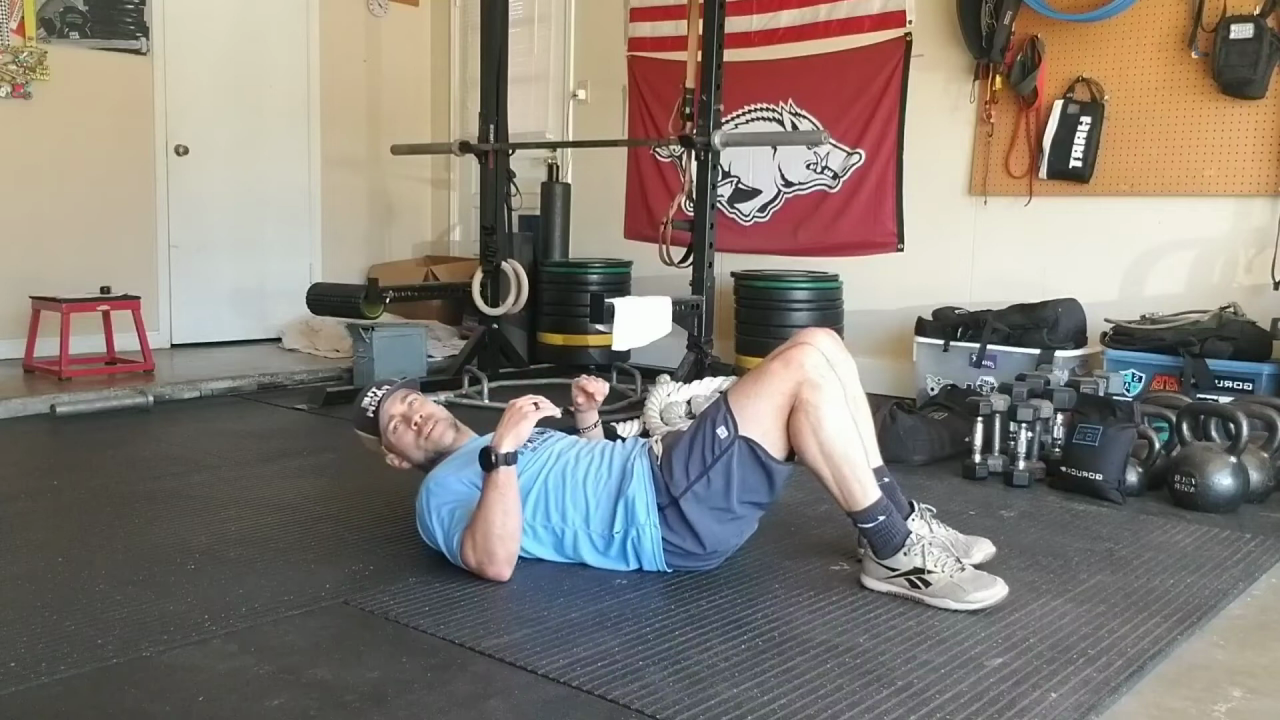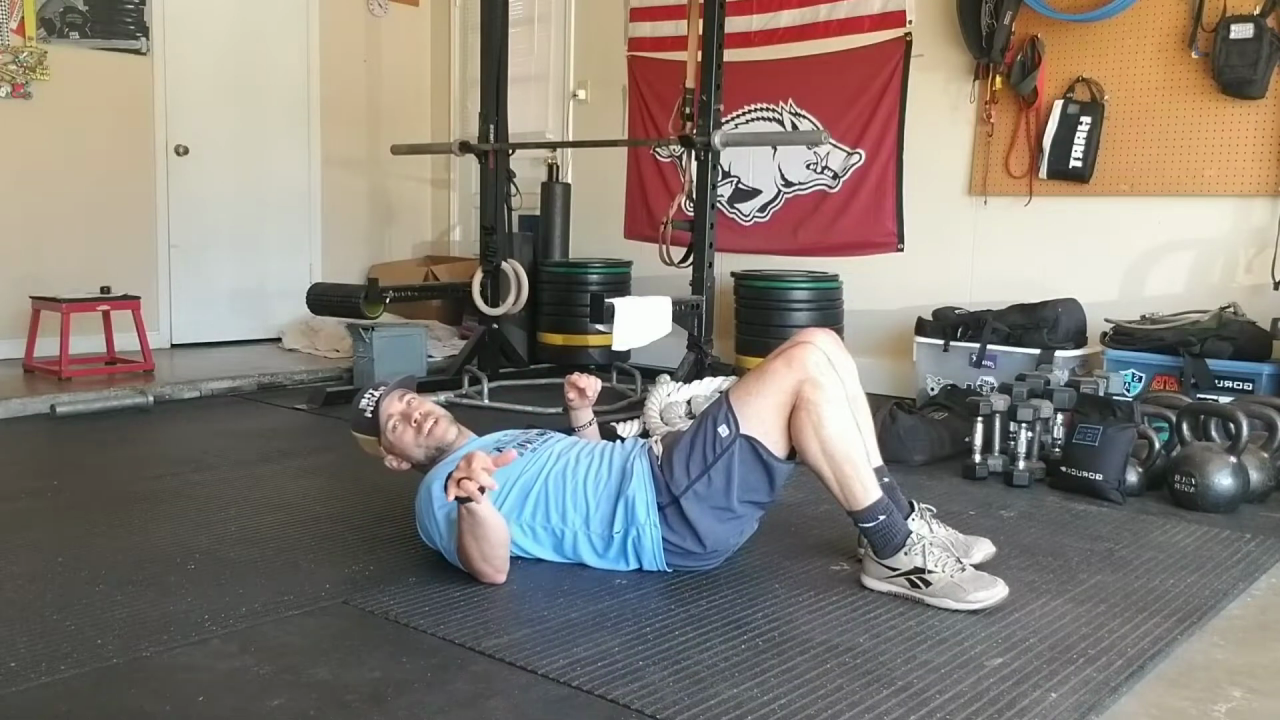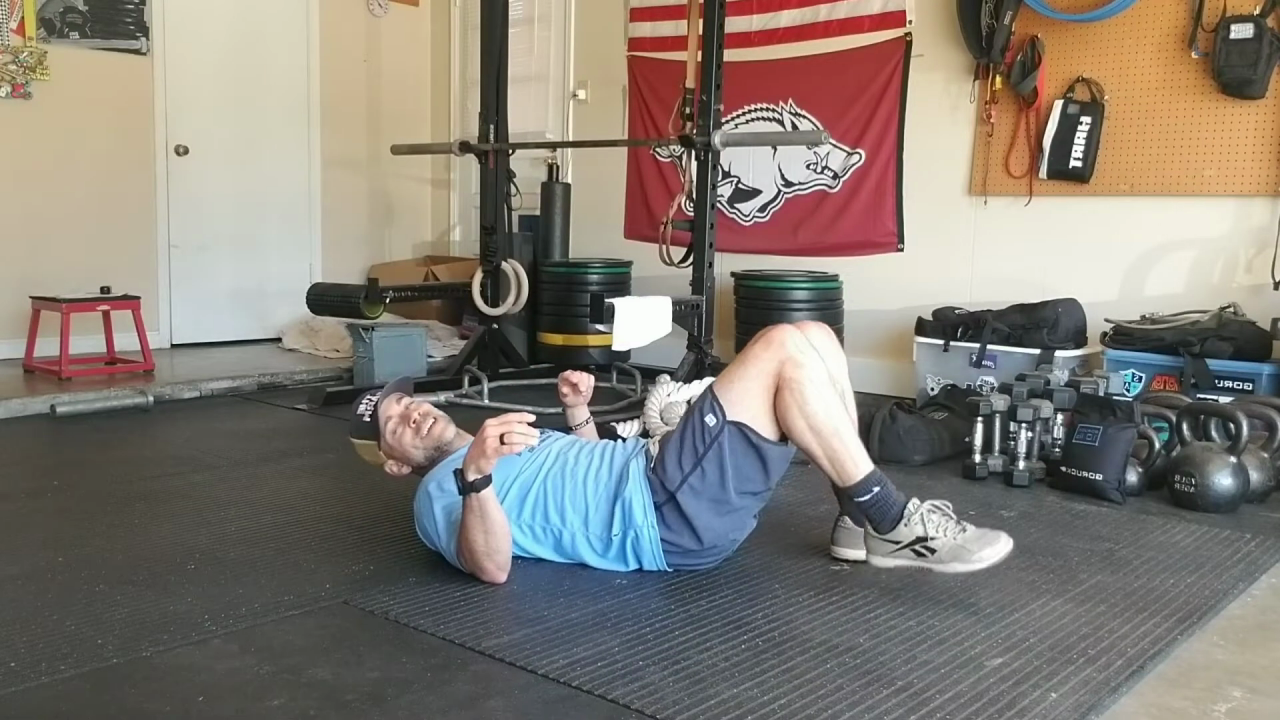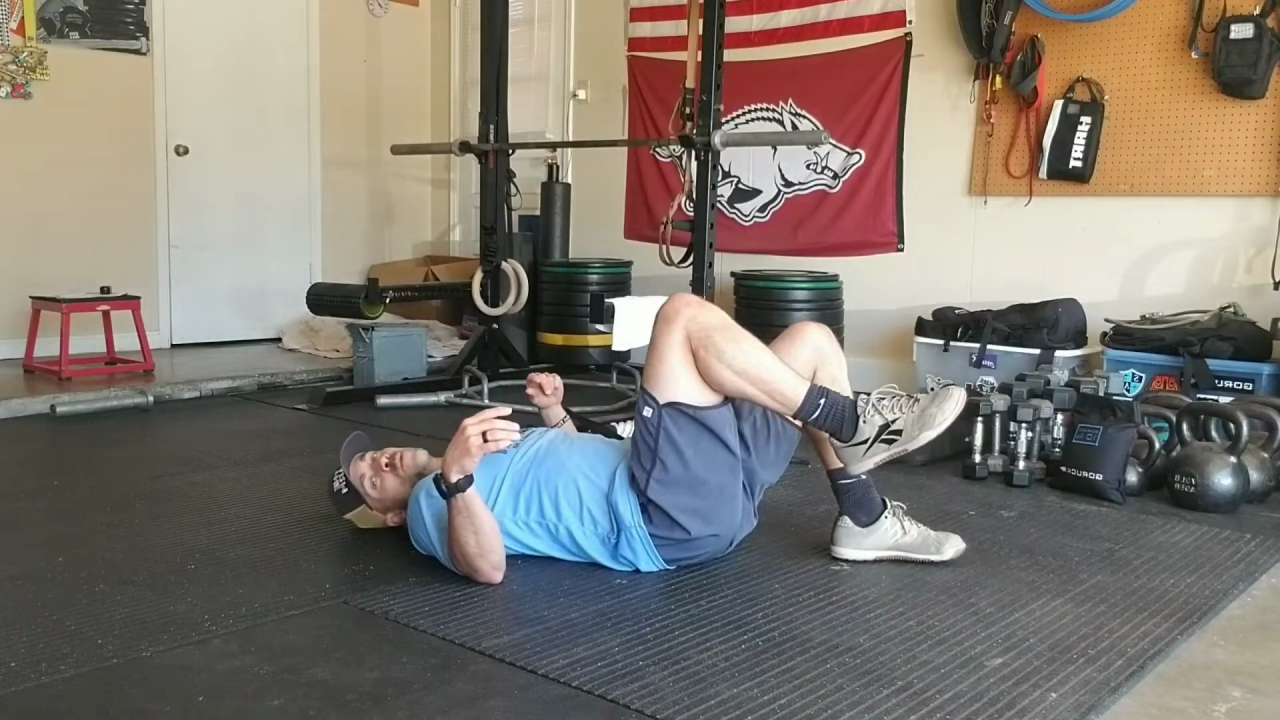
dt=1s
person 1, frame 1
left shoulder: (486, 448)
right shoulder: (442, 491)
right elbow: (494, 562)
left wrist: (586, 416)
right wrist: (503, 450)
left hip: (660, 470)
right hip: (669, 520)
left knee: (818, 346)
right knee: (803, 369)
left ankle: (896, 515)
right ankle: (894, 553)
person 1, frame 2
left shoulder: (497, 442)
right shoulder: (438, 493)
right elbow: (492, 567)
left wrist: (581, 415)
right wrist: (468, 495)
left hip: (660, 469)
right hip: (671, 518)
left knee: (819, 345)
right knee: (805, 367)
left ankle: (894, 517)
right ankle: (895, 552)
person 1, frame 3
left shoulder: (484, 451)
right shoulder: (439, 496)
right elbow: (491, 567)
left wrist: (578, 414)
right wrist: (475, 473)
left hip: (656, 476)
right hip: (670, 520)
left knee: (814, 337)
right knee: (785, 350)
left ankle: (863, 524)
right ankle: (897, 524)
person 1, frame 4
left shoulder: (478, 465)
right shoulder: (432, 505)
right elbow: (487, 567)
left wrist: (553, 413)
right wrist: (455, 476)
left hip: (710, 489)
right hip: (666, 520)
left knee: (812, 339)
right knee: (684, 315)
left ankle: (864, 520)
right ankle: (855, 425)
